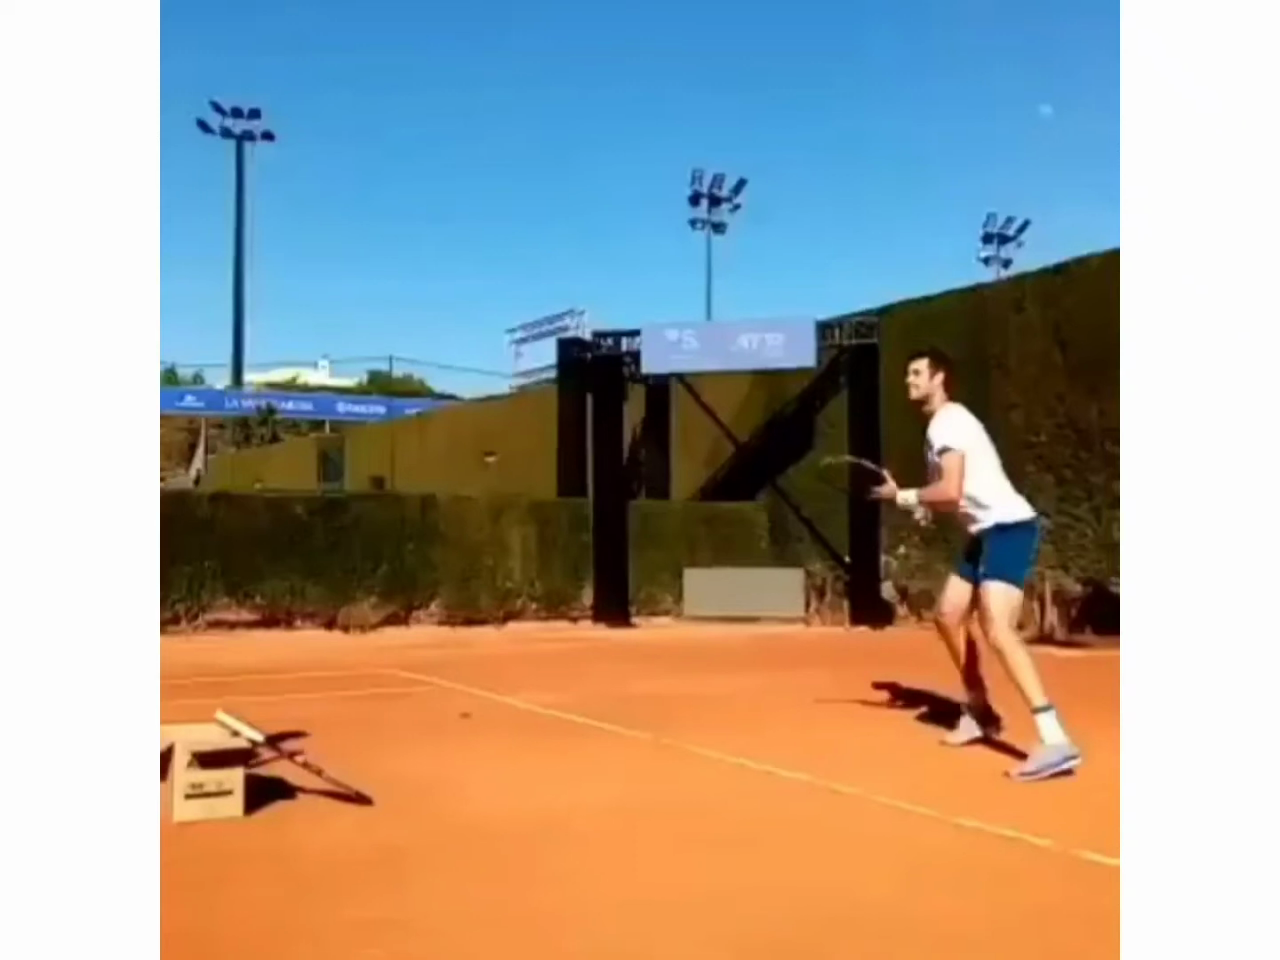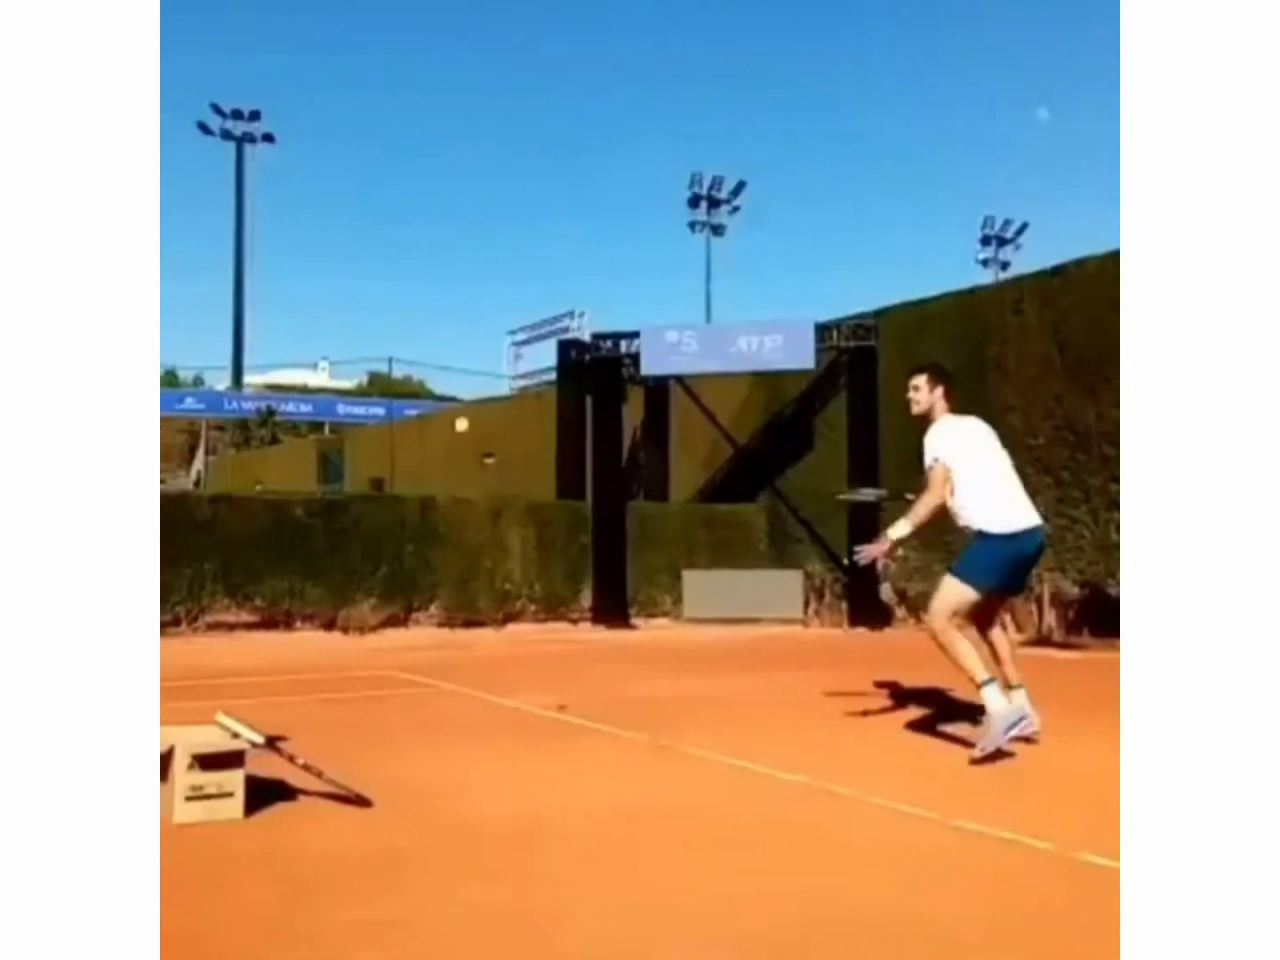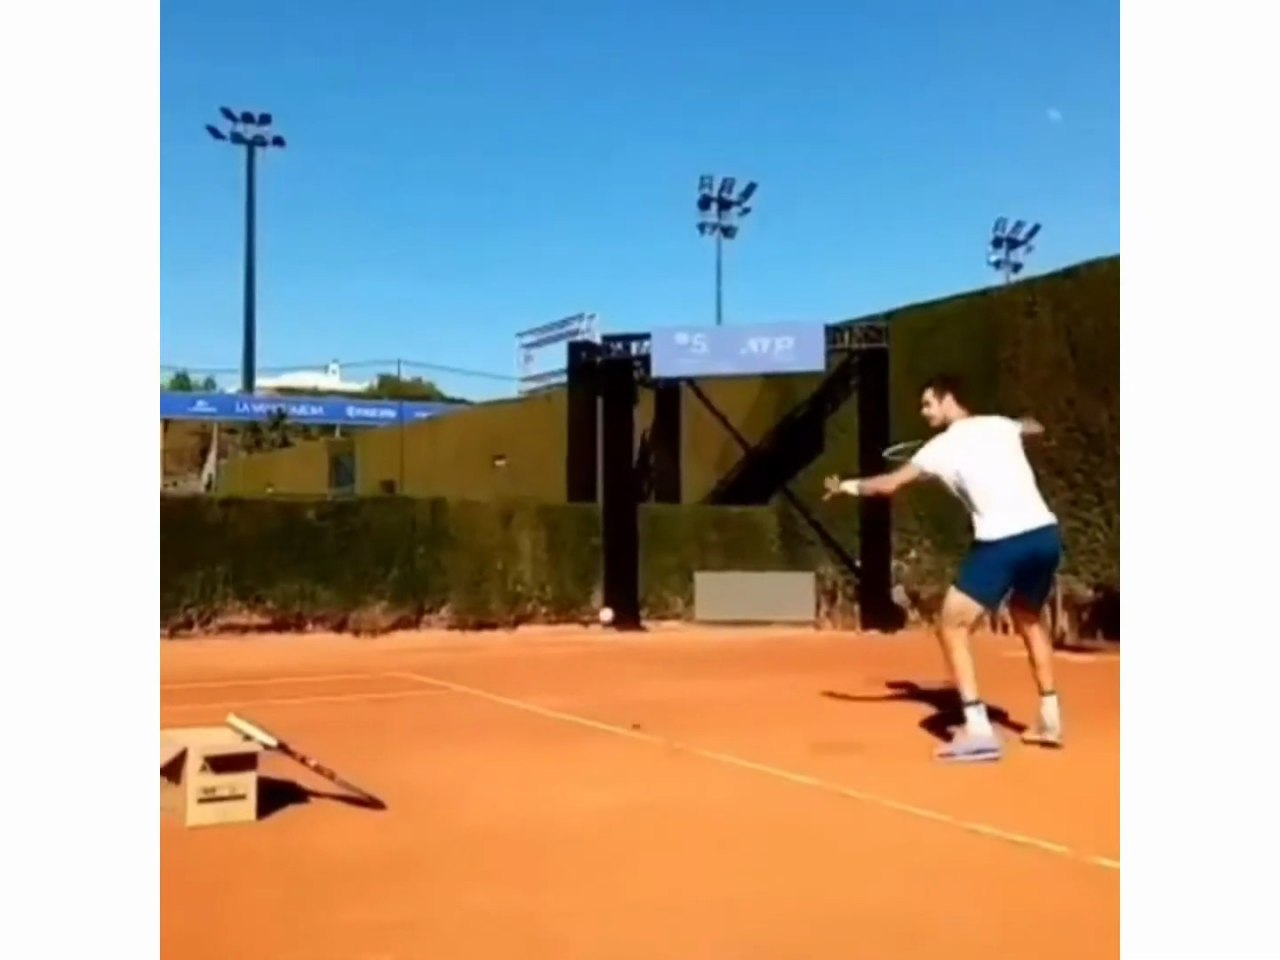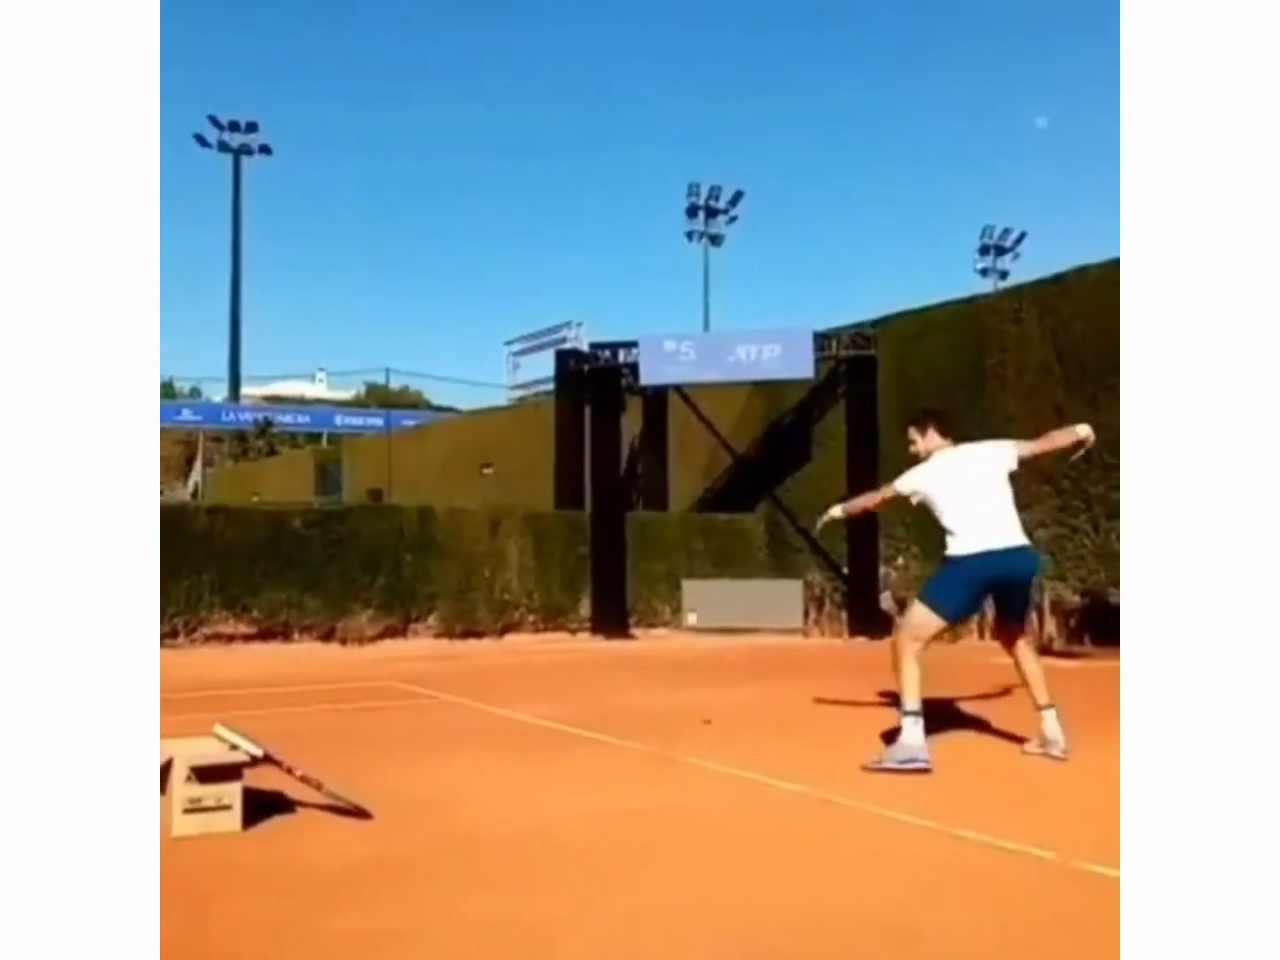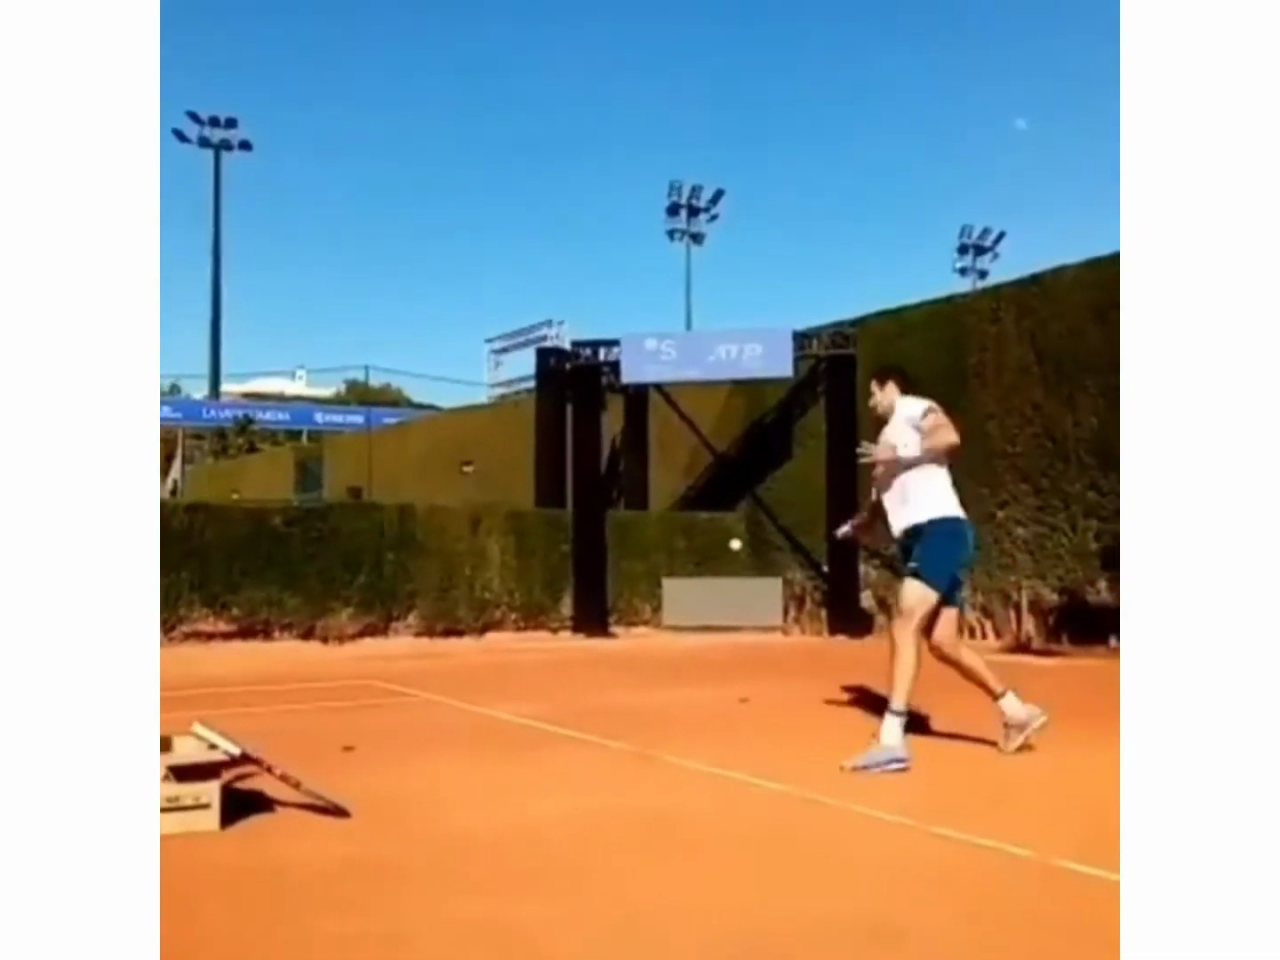
dt=0.7s
person 1, frame 1
left shoulder: (948, 421)
right shoulder: (941, 425)
left elbow: (950, 490)
left wrist: (903, 496)
right wrist: (925, 506)
left hip: (1009, 528)
right hip: (987, 531)
left knee: (998, 630)
right knee: (948, 616)
left ankle: (1056, 742)
right ankle: (980, 710)
person 1, frame 2
left shoulder: (940, 433)
right shoulder: (973, 426)
left elbow: (935, 496)
left wrist: (891, 537)
right wrist: (952, 496)
left hip: (999, 535)
right hip: (1028, 532)
left knee: (939, 620)
right knee: (984, 617)
left ankle: (1000, 708)
right ankle: (1019, 710)
person 1, frame 3
left shoulder: (942, 447)
right shoulder: (1000, 426)
left elbow: (888, 484)
right elbow: (1035, 426)
left wrist: (845, 486)
left hip: (1003, 542)
right hip: (1046, 534)
left knee: (952, 630)
right knee: (1028, 621)
left ankle: (980, 732)
right ankle: (1049, 717)
person 1, frame 4
left shoulder: (924, 473)
right shoulder: (991, 451)
left elbow: (874, 499)
right elbow: (1044, 443)
left wrist: (838, 510)
right wrist: (1080, 432)
left hip: (971, 561)
right hip: (1019, 556)
left knee: (906, 642)
right knee: (1014, 638)
left ankle: (911, 742)
right ankle: (1051, 732)
person 1, frame 5
left shoulder: (913, 407)
right shoulder: (890, 438)
left elbow: (948, 437)
right elbow: (877, 505)
left wrist: (897, 455)
right wrist: (855, 526)
left hip: (940, 532)
right hip: (919, 541)
left knee: (903, 625)
right knee: (943, 643)
left ankle: (890, 743)
right ankle: (1017, 711)
